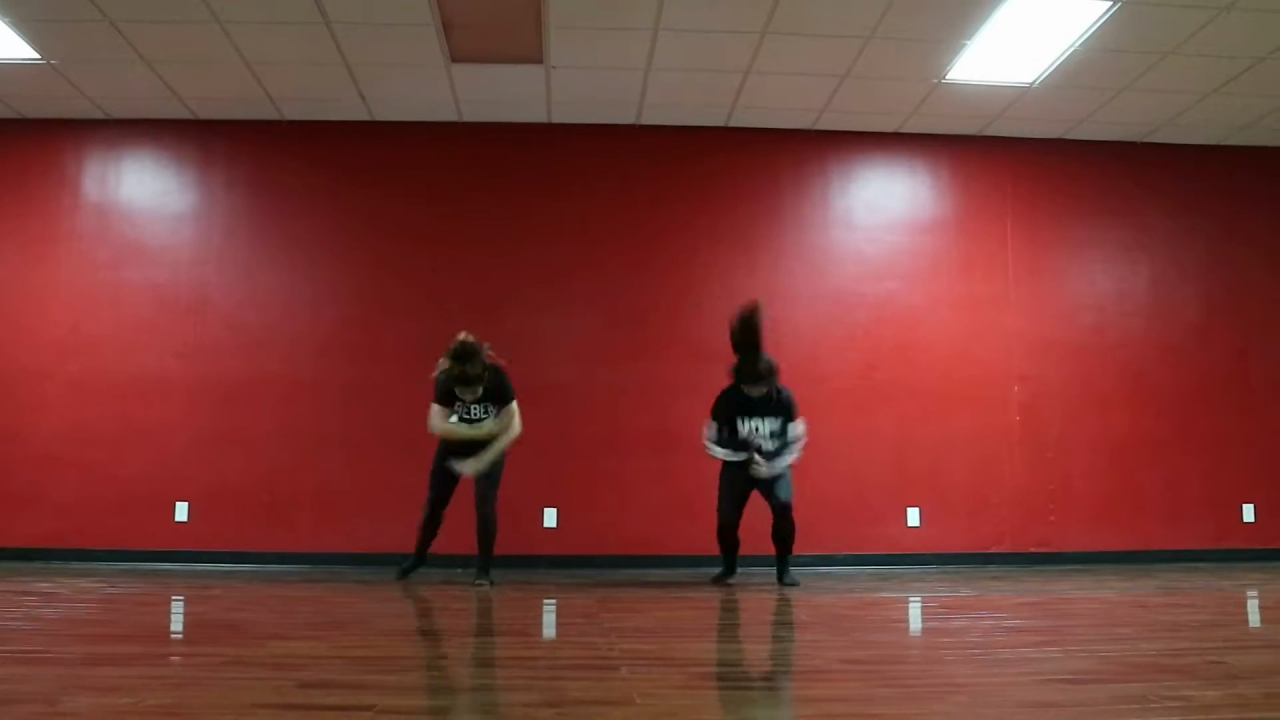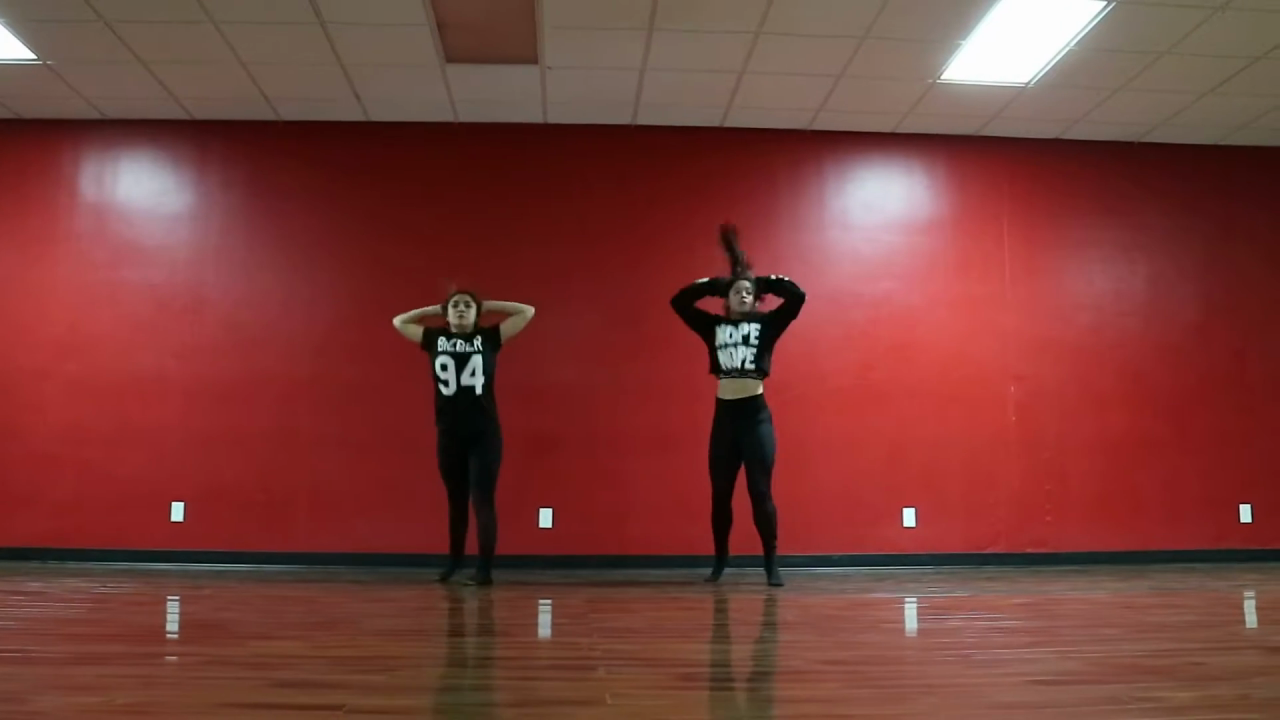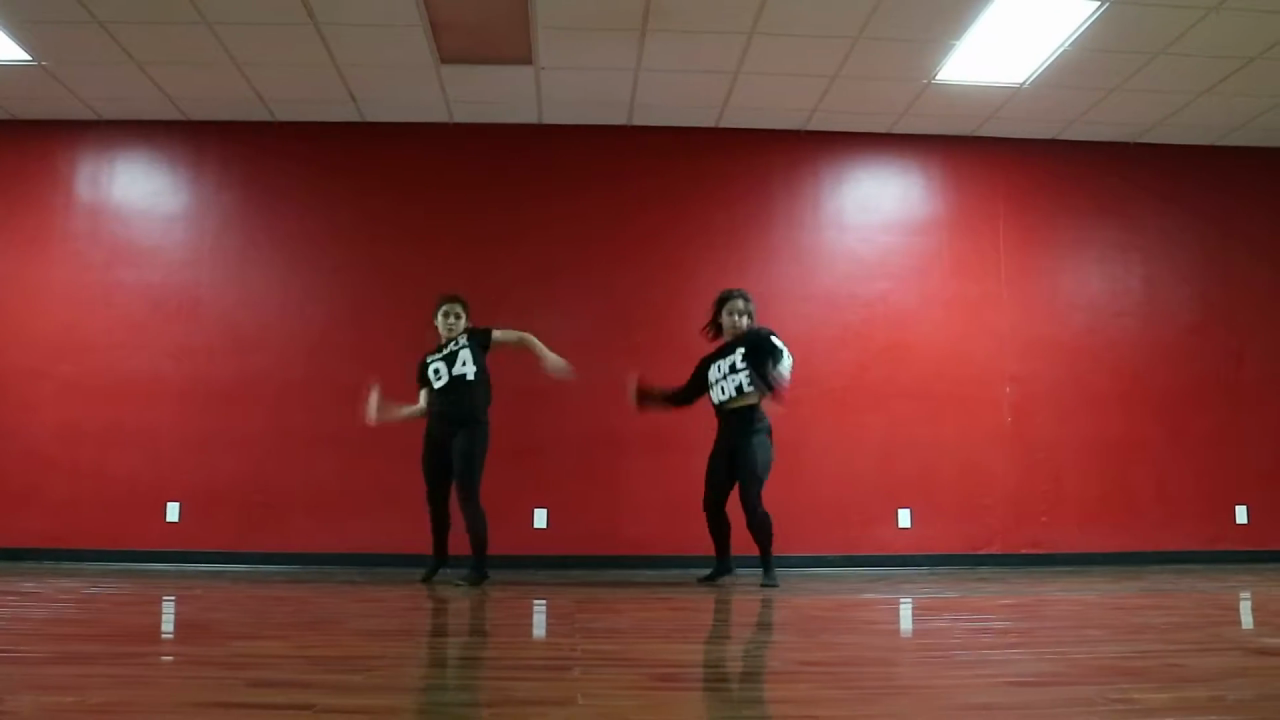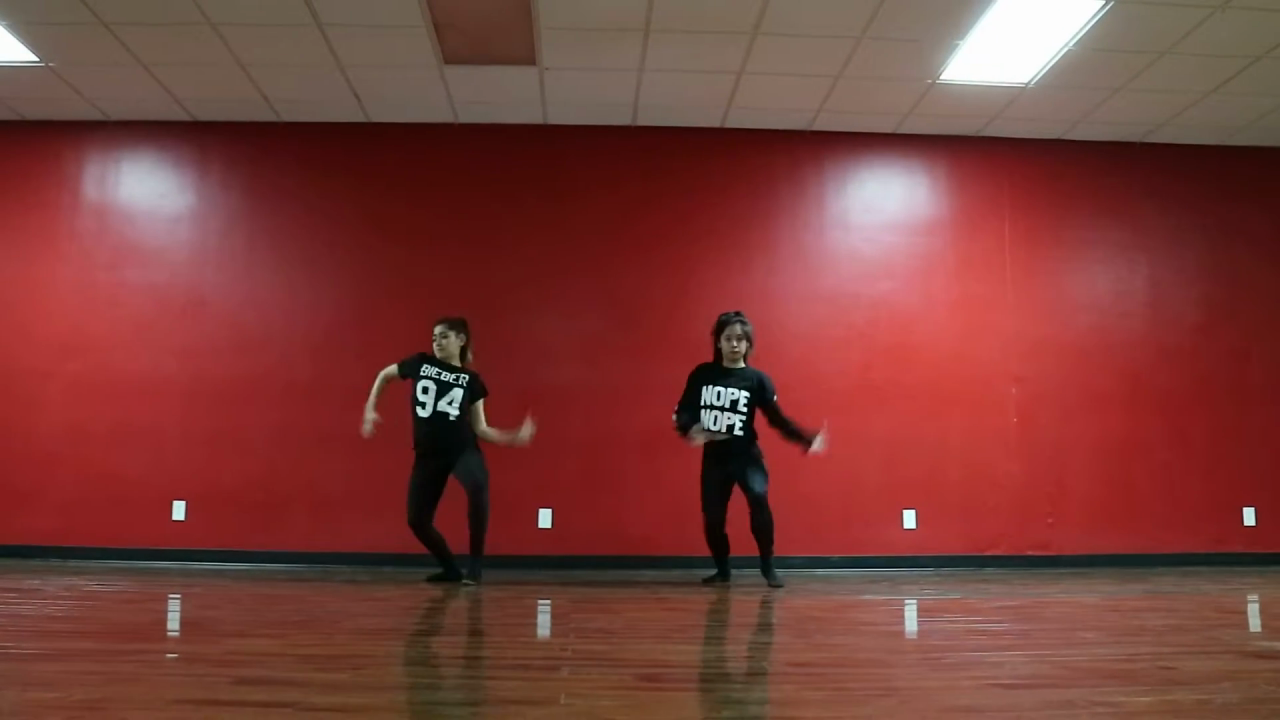
dt=0.4s
person 1, frame 1
left shoulder: (783, 398)
right shoulder: (727, 399)
left elbow: (795, 441)
right elbow: (713, 443)
left wrist: (773, 463)
right wrist: (746, 454)
left hip: (774, 464)
right hip: (737, 465)
left knee: (783, 505)
right knee: (726, 518)
left ankle: (783, 568)
right ankle: (729, 566)
person 1, frame 2
left shoulder: (766, 324)
right shoulder: (713, 324)
left elbow: (797, 297)
right elbow: (679, 301)
left wrist: (764, 283)
right wrist: (714, 283)
left hip: (756, 416)
right hip: (725, 415)
left knee: (760, 491)
right knee: (721, 493)
left ankle: (772, 564)
right ankle: (720, 561)
person 1, frame 3
left shoulder: (757, 339)
right shoulder: (712, 360)
left elbow: (781, 355)
right elbow: (688, 392)
left wrist: (778, 378)
right wrist: (647, 395)
left hip: (753, 428)
right hip: (727, 432)
left knee: (751, 501)
right knee: (715, 505)
left ankle: (768, 568)
right ankle: (722, 563)
person 1, frame 4
left shoulder: (758, 379)
right shoulder: (701, 374)
left elbow: (777, 419)
right elbow: (682, 410)
left wrist: (808, 440)
right wrist: (690, 428)
left hip: (745, 454)
right hip: (714, 457)
left knee: (758, 496)
right knee: (712, 519)
left ankle: (768, 568)
right ankle: (722, 569)
person 2, frame 1
left shoulder: (497, 378)
right shoulder: (445, 382)
left elbow: (515, 426)
right elbow: (436, 426)
left wrist: (482, 460)
right wrist: (484, 429)
left hip: (490, 445)
right hip: (454, 443)
left knee: (485, 500)
right knee: (435, 503)
left ankle: (483, 570)
right ankle: (419, 556)
person 2, frame 2
left shoulder: (489, 338)
right shoulder: (436, 339)
left elbow: (528, 312)
right elbow: (398, 322)
left wrist: (488, 305)
right wrist: (435, 309)
left hip: (485, 434)
right hip: (449, 434)
left knee: (482, 500)
right knee: (456, 500)
left ankle: (484, 569)
right ankle: (454, 560)
person 2, frame 3
left shoulder: (476, 339)
right shoulder: (430, 357)
left elbow: (523, 338)
right elbow: (424, 407)
left wrist: (546, 356)
right wrist: (387, 414)
left hip: (470, 426)
right hip: (437, 429)
left knee: (467, 495)
right knee: (436, 498)
left ankle: (479, 567)
right ankle: (440, 555)
person 2, frame 4
left shoulder: (473, 380)
right shoulder: (420, 364)
left elbow: (481, 429)
right elbow: (384, 375)
left wrist: (515, 437)
right wrist: (370, 408)
left hip: (463, 450)
right hip: (427, 455)
left knee: (477, 486)
right knee: (417, 521)
left ankle: (475, 564)
right ankle: (450, 567)
